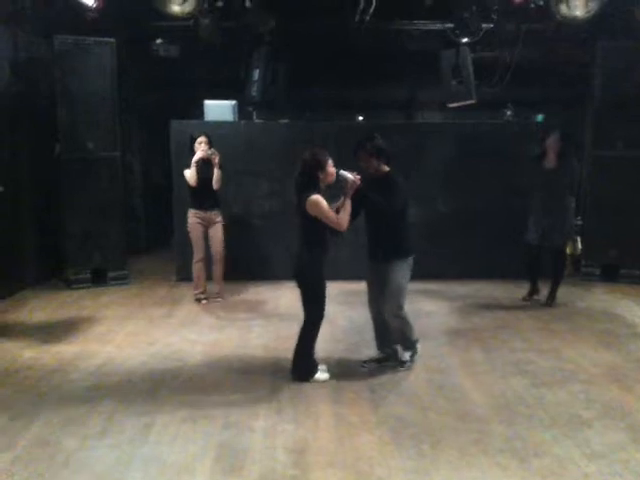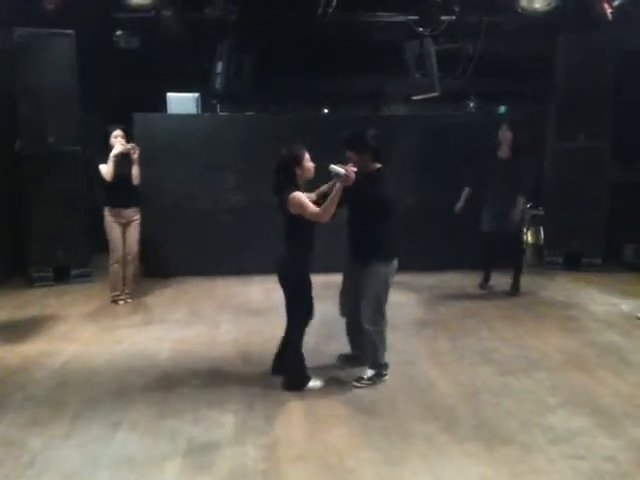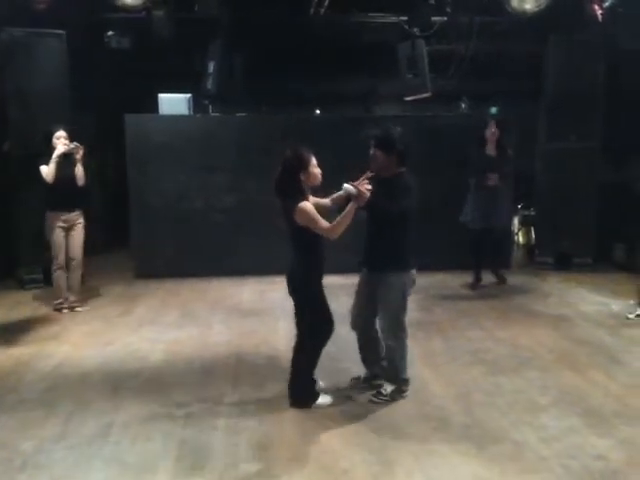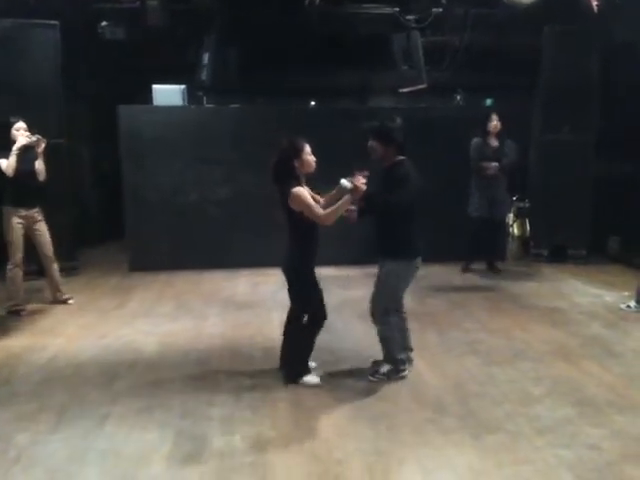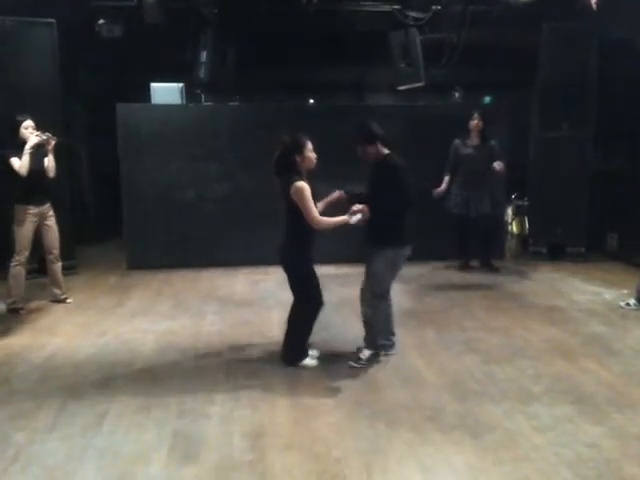
dt=1s
person 1, frame 1
left shoulder: (394, 184)
right shoulder: (368, 184)
left elbow: (389, 211)
right elbow: (353, 213)
left wrist: (362, 191)
left hip: (398, 256)
right hip: (376, 256)
left knee: (392, 308)
right knee: (376, 308)
left ankle: (409, 347)
right ankle: (387, 352)
person 1, frame 2
left shoulder: (381, 181)
right shoulder: (360, 180)
left elbow: (381, 202)
right elbow: (343, 200)
left wrist: (351, 185)
left hip: (380, 260)
right hip: (358, 257)
left knee: (372, 316)
right knee: (349, 308)
left ankle: (378, 368)
right ankle: (359, 352)
person 1, frame 3
left shoulder: (404, 184)
right shoulder: (377, 181)
left elbow: (394, 215)
right elbow: (374, 213)
left wrist: (368, 199)
left hip: (396, 270)
right hip: (373, 265)
left knee: (392, 329)
right knee: (360, 322)
left ankle: (398, 383)
right ankle: (376, 373)
person 1, frame 4
left shoulder: (405, 174)
right shoulder: (390, 171)
left elbow: (395, 208)
left wrist: (366, 193)
right wrist: (360, 210)
left hip: (402, 255)
right hip: (392, 252)
left knee: (381, 309)
right knee: (392, 307)
left ankle: (397, 364)
right ankle: (402, 355)
person 1, frame 5
left shoulder: (395, 167)
right shoulder: (378, 167)
left elbow: (405, 202)
left wrist: (372, 212)
right wrist: (349, 197)
left hip: (393, 244)
right hip: (379, 241)
left knee: (371, 295)
right knee: (378, 294)
left ankle: (374, 348)
right ankle: (385, 341)
person 2, frame 1
left shoulder: (312, 196)
right shoulder: (313, 199)
left elbow: (330, 216)
right elbow: (341, 224)
left wrist: (346, 195)
right wrist: (349, 195)
left hip: (310, 263)
right hip: (309, 265)
left knee: (314, 314)
right knee: (314, 316)
left ankle: (306, 362)
right ankle: (303, 370)
person 2, frame 2
left shoulder: (295, 194)
right shoulder: (293, 197)
left elbow: (314, 197)
right elbow: (322, 216)
left wrist: (336, 182)
right wrist: (340, 186)
left hip: (294, 265)
right hip: (295, 267)
left knee: (300, 316)
right knee: (299, 319)
left ankle: (283, 363)
right ankle: (296, 378)
person 2, frame 3
left shoulder: (302, 199)
right shoulder: (300, 207)
left elbow: (328, 202)
right elbow: (332, 231)
left wrist: (350, 190)
right wrist: (355, 203)
left hip: (305, 276)
right hip: (305, 279)
left knee: (318, 328)
right knee: (316, 332)
left ankle: (303, 383)
right ankle: (303, 395)
person 2, frame 4
left shoulder: (298, 188)
right shoulder: (296, 192)
left elbow: (321, 203)
right elbow: (324, 217)
left wrist: (346, 187)
right wrist: (352, 194)
left hip: (298, 261)
right hip: (299, 264)
left knee: (299, 310)
right knee: (318, 314)
left ankle: (290, 361)
right ankle: (296, 369)
person 2, frame 5
left shoulder: (294, 182)
right shoulder: (299, 185)
right elbow: (316, 222)
left wrist: (330, 199)
right wrist: (347, 218)
left hip: (295, 252)
right hip: (297, 254)
left knee: (304, 300)
right knee: (312, 302)
left ankle: (297, 348)
right ankle: (294, 354)
person 3, frame 1
left shoulder: (213, 164)
right shoulder: (190, 164)
left elbow: (216, 186)
right elbow: (192, 182)
left wrist: (216, 165)
right wrist: (194, 162)
left hip: (214, 214)
right hip: (196, 214)
left knee: (218, 253)
right knee: (199, 256)
left ankle: (217, 291)
right ankle: (200, 292)
person 3, frame 2
left shoulder: (129, 158)
right shoulder: (104, 159)
left elbow: (136, 181)
right elbow: (108, 177)
left wrist: (135, 160)
right wrist: (112, 156)
left hip: (133, 211)
right hip: (112, 213)
left knee: (132, 254)
right knee: (117, 255)
left ankle: (127, 292)
right ankle: (116, 294)
person 3, frame 3
left shoulder: (73, 160)
right shoulder: (46, 161)
left elbow: (81, 182)
right elbow: (49, 179)
left wrist: (79, 161)
right wrist: (55, 157)
left hip: (76, 215)
right hip: (55, 216)
left knee: (76, 259)
right knee: (59, 261)
left ankle: (74, 299)
right ankle: (60, 301)
person 3, frame 4
left shoulder: (31, 153)
left elbow: (41, 177)
left wrist: (40, 154)
left hip: (35, 211)
left knee: (49, 254)
left ankle: (59, 294)
person 3, frame 5
left shoulder: (41, 150)
right shoulder: (14, 153)
left elbow: (51, 174)
right elbow: (22, 171)
left wrist: (50, 151)
right wrist: (28, 148)
left hip: (46, 208)
right hip: (25, 210)
left knee: (54, 253)
right knee: (20, 256)
left ankle: (58, 293)
right ankle: (15, 302)
person 4, frame 1
left shoulder: (568, 165)
right shoulder: (537, 164)
left elbow: (572, 192)
right elbow: (533, 190)
left wrist: (570, 214)
left hip: (560, 217)
right hip: (538, 216)
left knee: (557, 255)
right knee: (533, 252)
left ankle: (552, 293)
right ankle: (533, 288)
person 4, frame 2
left shoulder: (518, 160)
right shoulder: (491, 157)
left elbow: (522, 187)
right elbow: (476, 180)
left wrist: (519, 208)
right wrist: (462, 200)
left hip: (511, 207)
right hip: (492, 206)
left knee: (515, 245)
right knee: (489, 243)
left ankle: (516, 282)
right ankle: (486, 277)
person 4, frame 3
left shoulder: (505, 154)
right shoulder: (476, 153)
left elbow: (508, 176)
right elbow: (473, 178)
left wrist: (496, 179)
right wrist: (488, 180)
left hip: (500, 201)
right hip: (479, 201)
left knee: (500, 238)
right knee: (478, 239)
left ankle: (496, 269)
right ankle: (477, 276)
person 4, frame 4
left shoulder: (507, 144)
right shoulder: (477, 142)
left elbow: (509, 163)
right elbow: (476, 165)
left wrist: (488, 166)
right wrist: (497, 167)
left hip: (499, 191)
right hip: (481, 190)
left knee: (497, 227)
right knee: (477, 226)
left ankle: (491, 261)
right ankle: (468, 260)
person 4, frame 5
left shoulder: (490, 145)
right shoulder: (458, 144)
left elbow: (495, 164)
right elbow: (451, 168)
left wrist: (497, 166)
right wrist: (444, 186)
left hip: (484, 192)
right hip: (462, 191)
left knee: (487, 225)
right knee: (463, 226)
left ankle: (486, 260)
right ankle: (464, 259)
